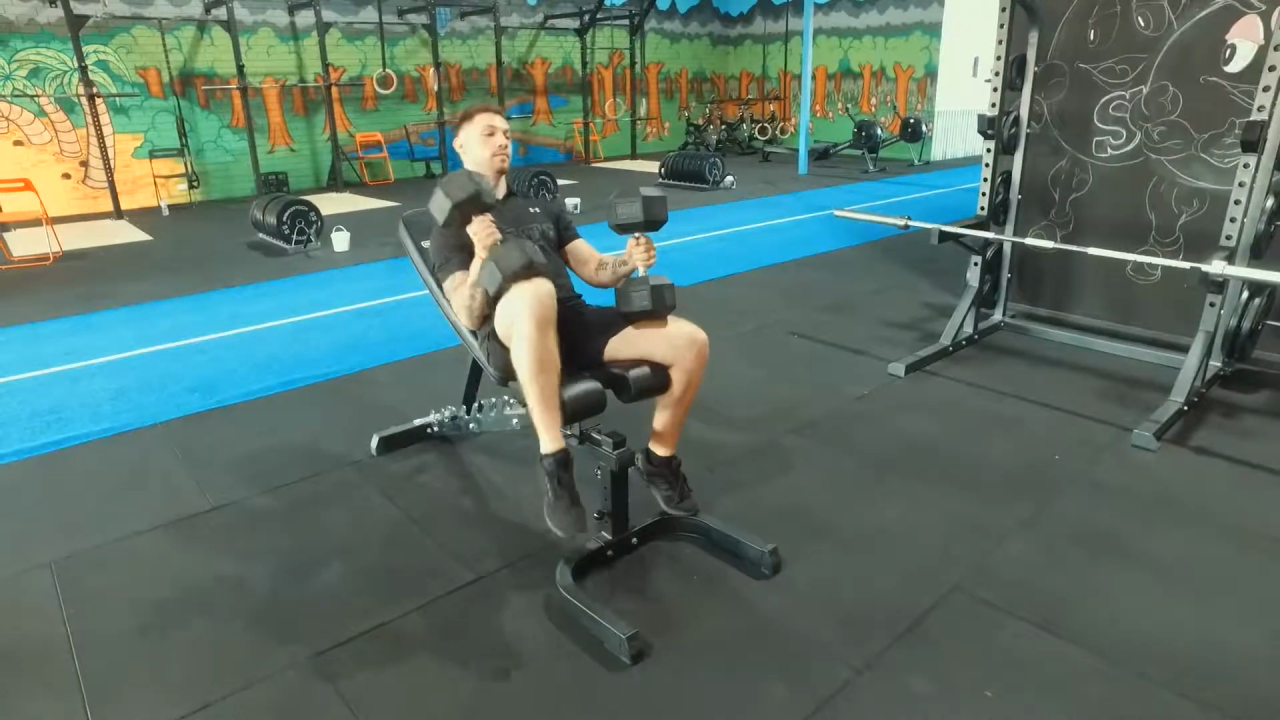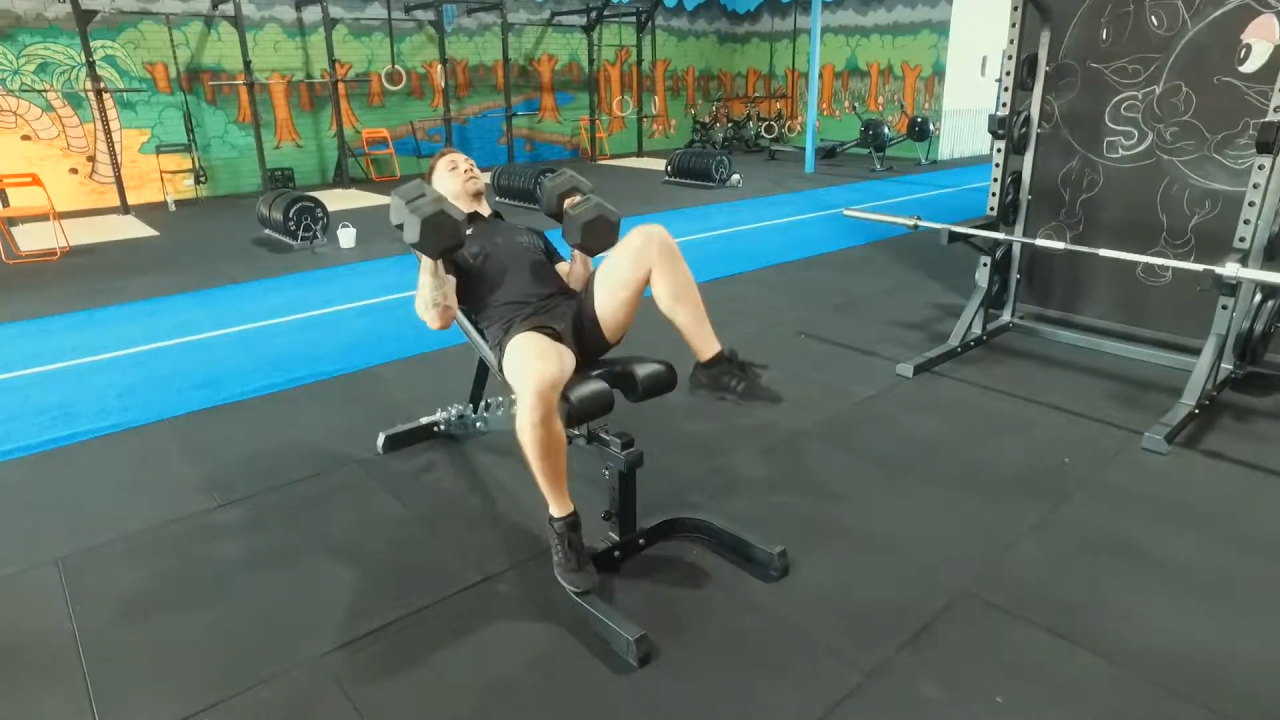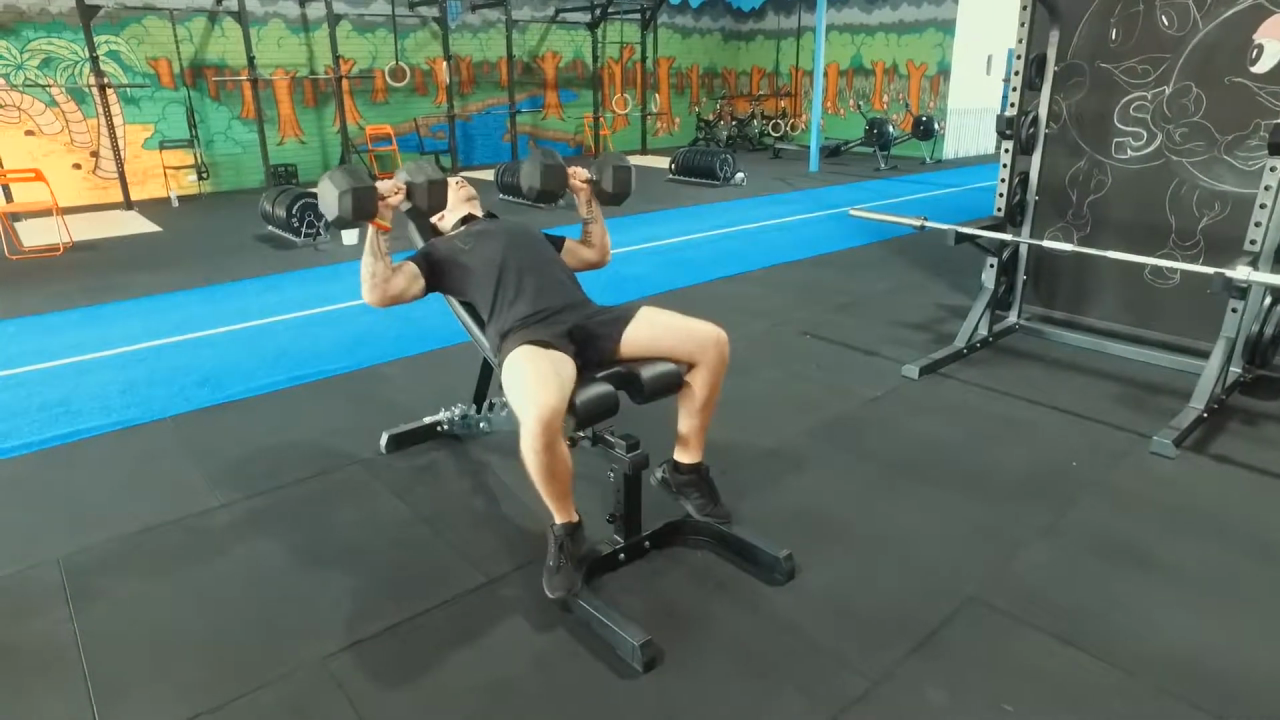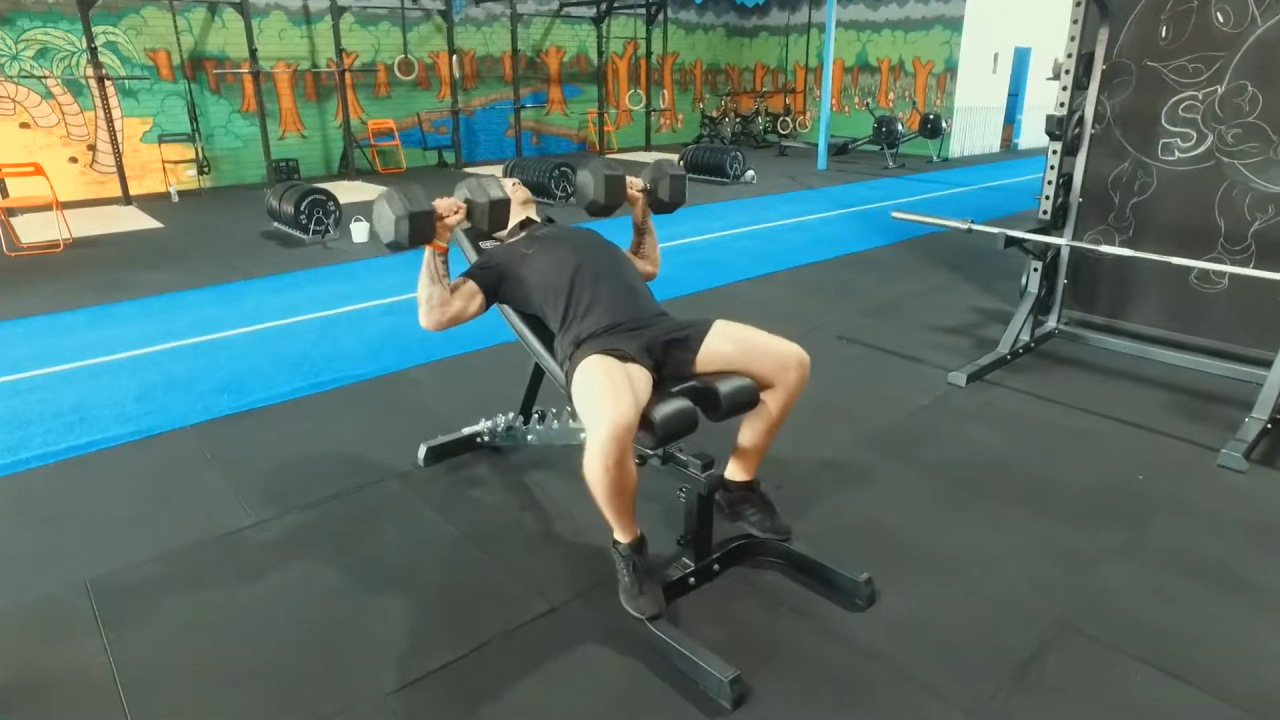
dt=1s
person 1, frame 1
left shoulder: (543, 207)
right shoulder: (453, 226)
left elbow: (594, 269)
right elbow: (469, 314)
left wrist: (630, 260)
right wrist: (481, 254)
left hip: (576, 319)
right hip: (512, 326)
left knee: (691, 342)
right knee: (534, 294)
left ankle: (658, 459)
right ankle: (554, 463)
person 1, frame 2
left shoulder: (527, 233)
right elbow: (437, 316)
left hip: (582, 317)
right hip: (525, 331)
left knee: (650, 239)
right knee: (539, 388)
left ankle: (714, 366)
right ankle: (563, 523)
person 1, frame 3
left shoulder: (527, 230)
right shoulder: (440, 252)
left elbow: (597, 254)
right elbow: (378, 292)
left wrist: (586, 198)
right wrist: (380, 220)
left hip: (589, 318)
right hip: (527, 334)
left knee: (711, 342)
right knee: (543, 414)
left ankle: (684, 469)
right ankle: (565, 528)
person 1, frame 4
left shoulder: (579, 232)
right shoulder: (499, 259)
left elbow: (647, 267)
right elbow: (435, 315)
left wrist: (640, 211)
right wrist: (438, 239)
left hip: (664, 328)
right hip: (598, 343)
left knee: (792, 364)
right knee: (613, 429)
left ankle: (738, 487)
right ankle: (628, 547)
